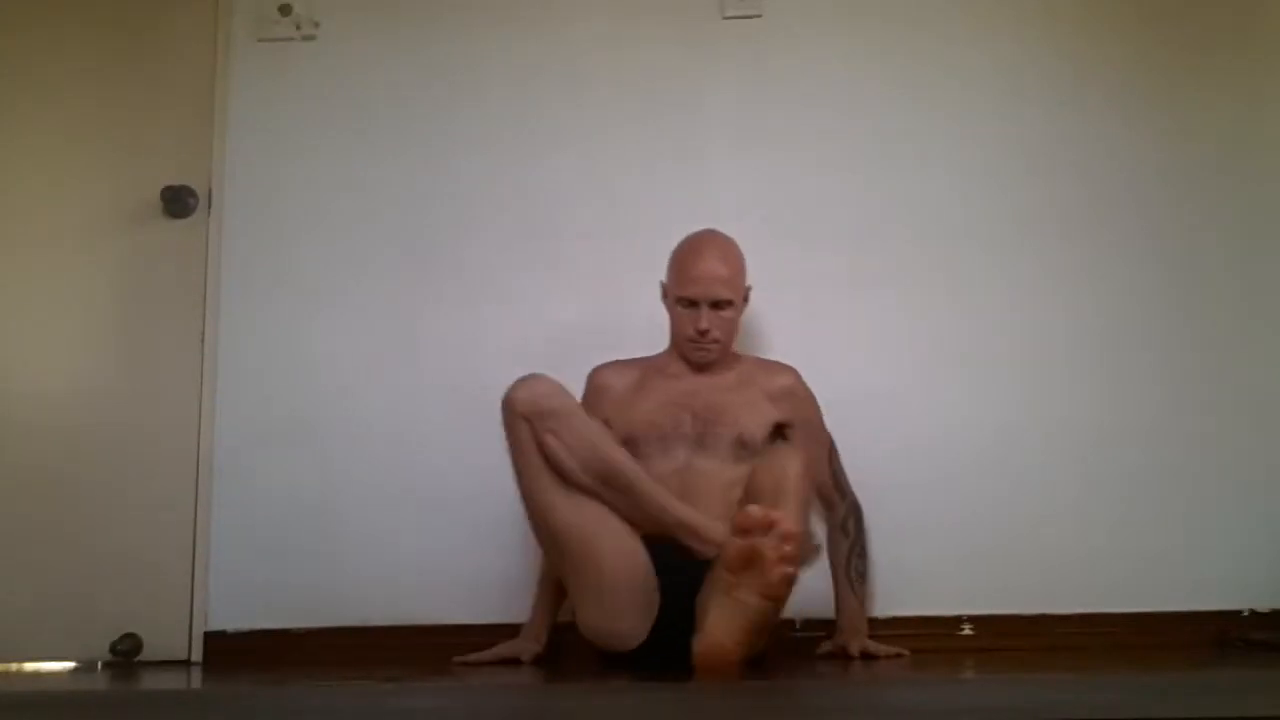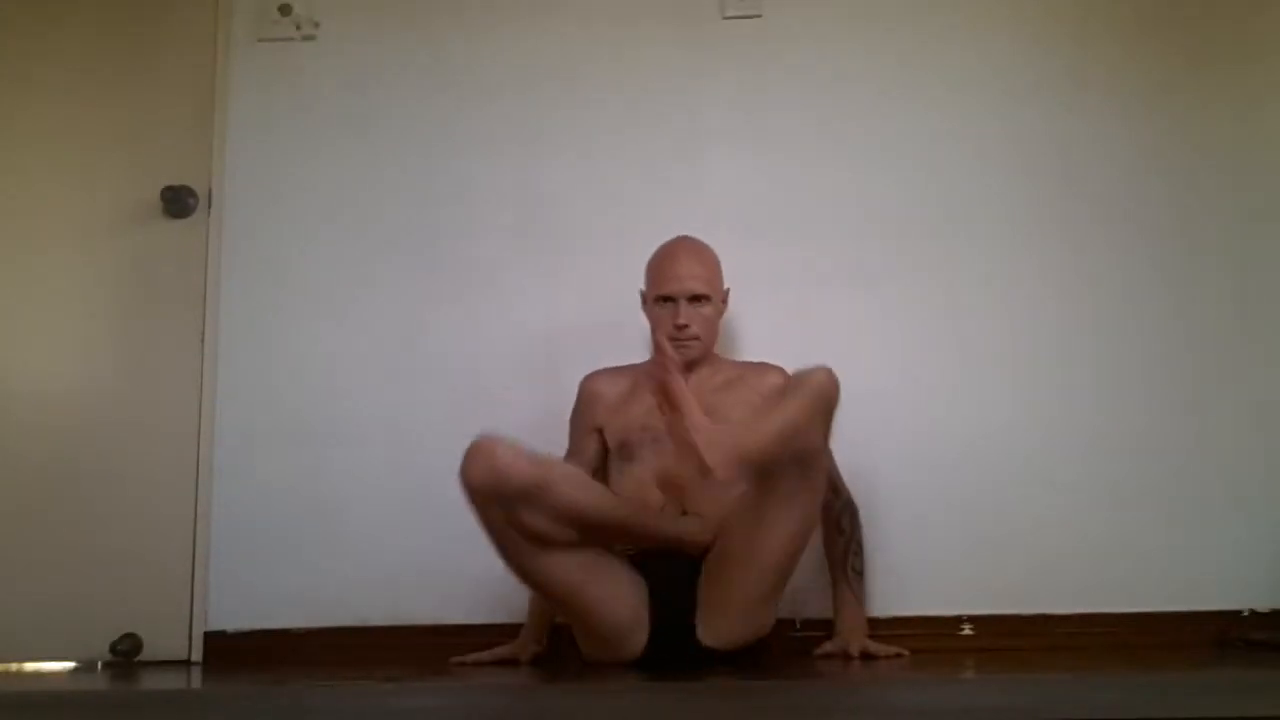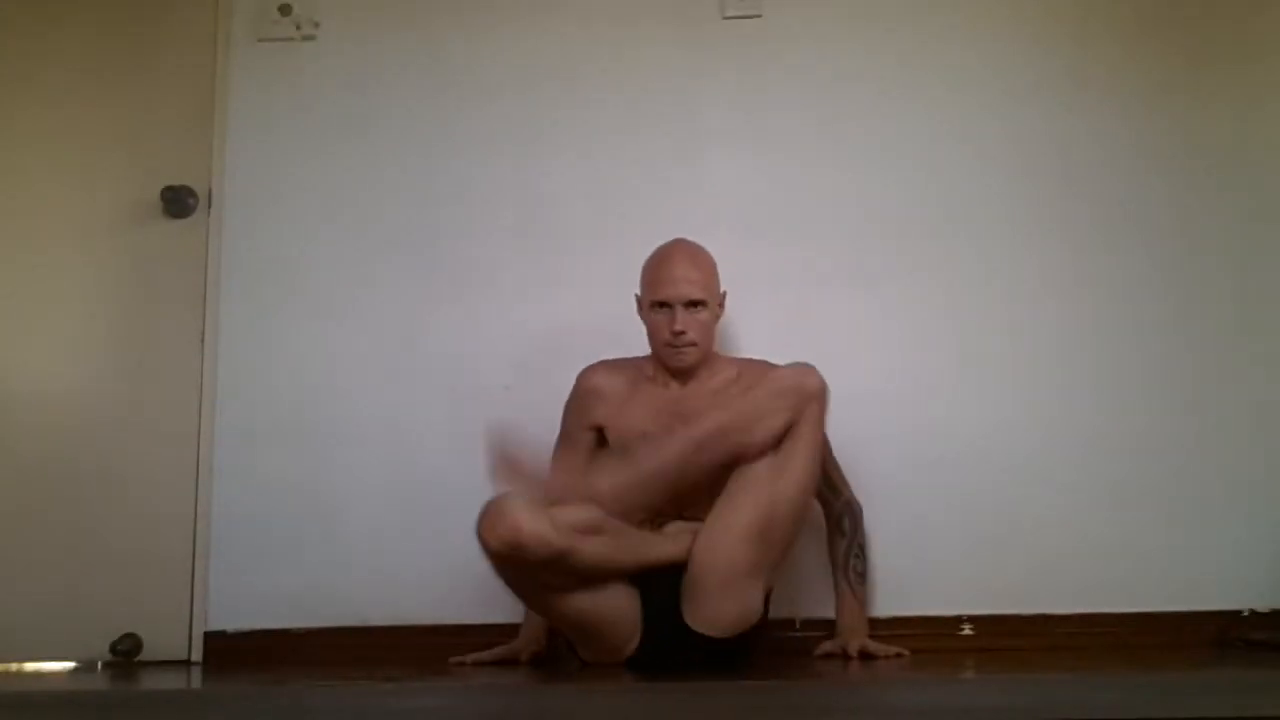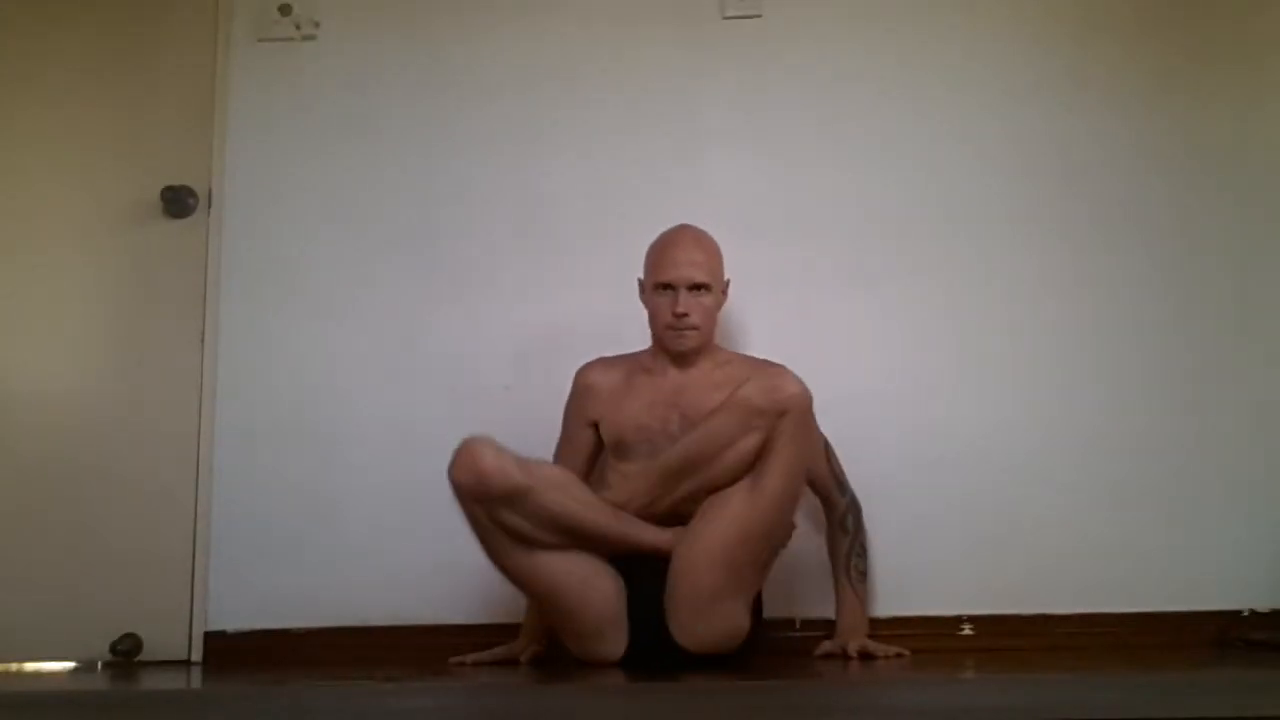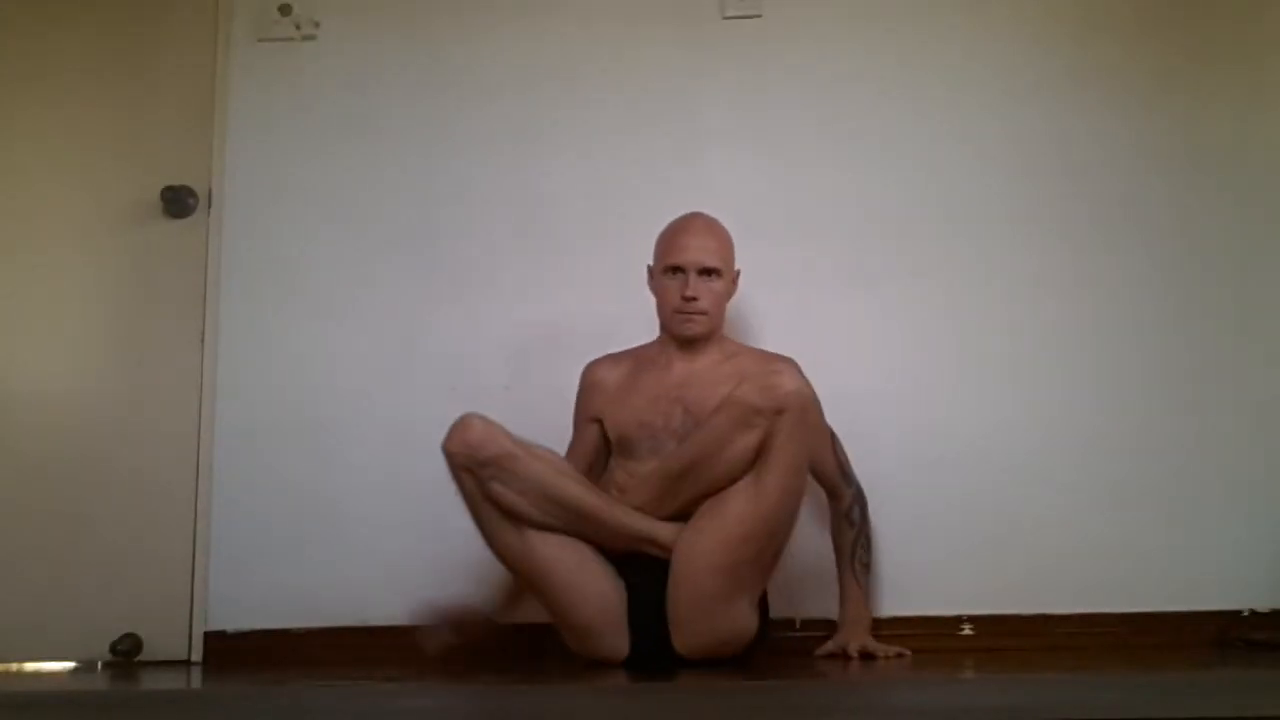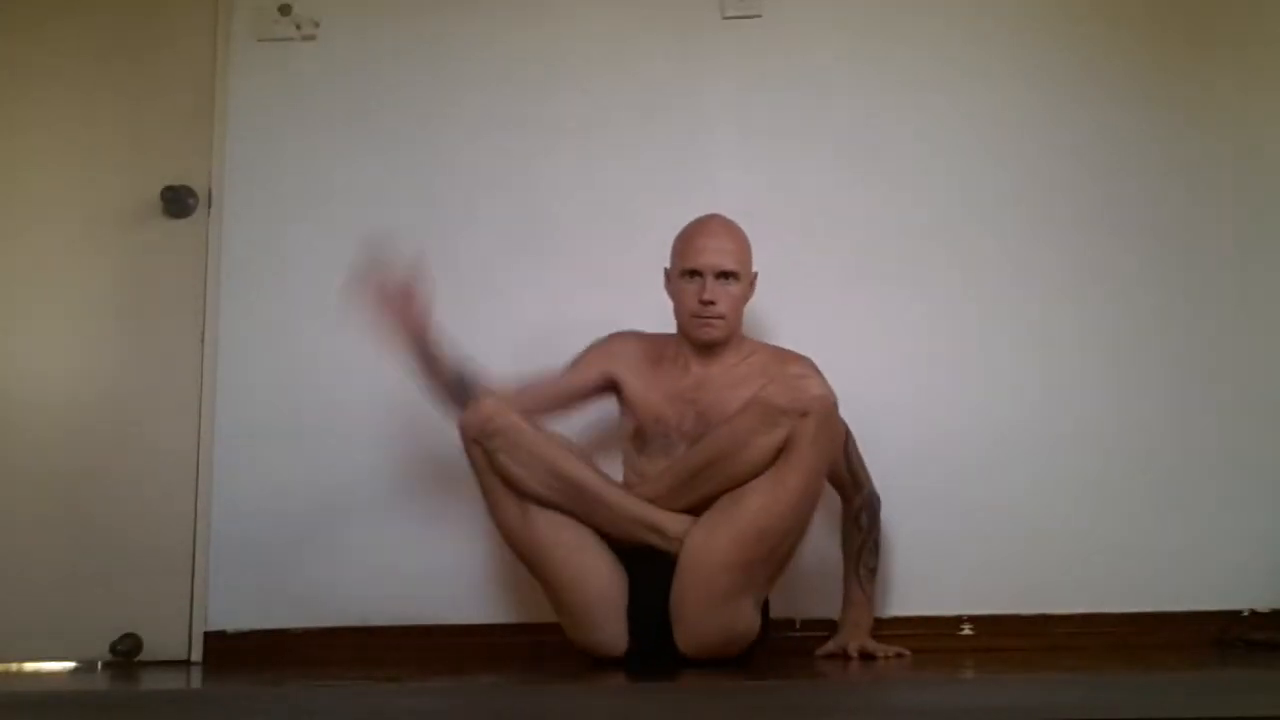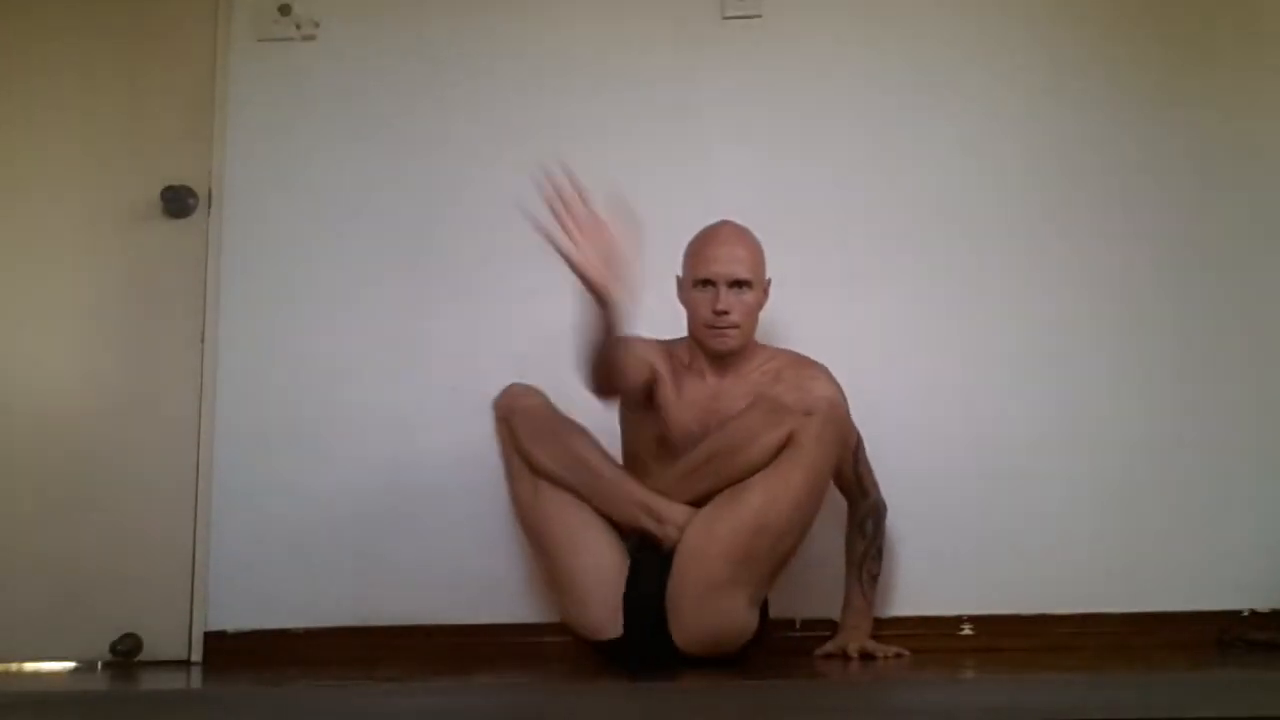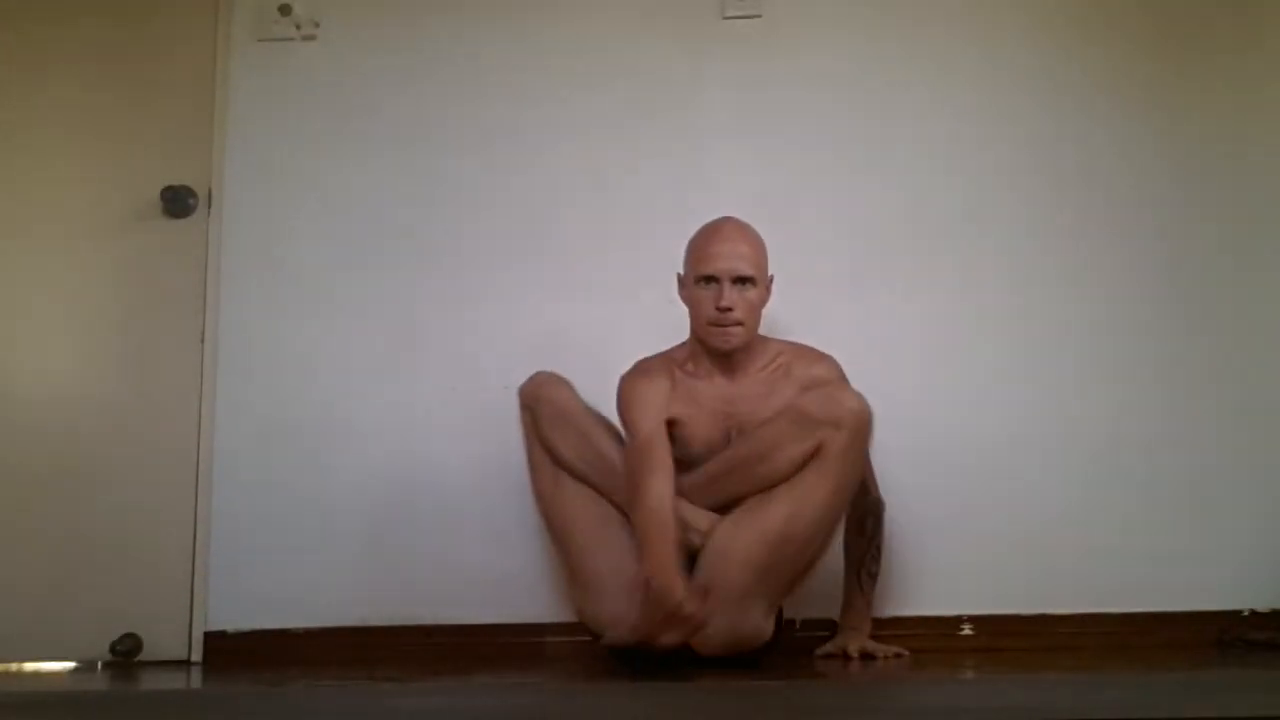
dt=0.2s
person 1, frame 1
left shoulder: (776, 388)
right shoulder: (613, 384)
left elbow: (841, 503)
right elbow: (573, 510)
left wrist: (853, 628)
right wrist: (536, 631)
left hip: (722, 604)
right hip: (625, 608)
left knee: (786, 470)
right knee: (532, 397)
person 1, frame 2
left shoulder: (765, 387)
right shoulder: (604, 392)
left elbow: (837, 501)
right elbow: (557, 516)
left wrist: (851, 627)
right wrist: (533, 634)
left hip: (724, 620)
right hip: (625, 619)
left knee: (819, 386)
right knee: (488, 464)
person 1, frame 3
left shoulder: (764, 388)
right shoulder: (600, 388)
left elbow: (838, 502)
right elbow: (553, 504)
left wrist: (851, 626)
right wrist: (532, 632)
left hip: (718, 616)
right hip: (619, 622)
left knee: (803, 384)
right knee: (505, 525)
person 1, frame 4
left shoulder: (764, 384)
right shoulder: (598, 383)
left elbow: (839, 499)
right elbow: (560, 499)
left wrist: (851, 627)
right wrist: (532, 632)
left hip: (708, 617)
right hip: (607, 623)
left knee: (780, 398)
right knee: (476, 463)
person 1, frame 5
left shoulder: (771, 379)
right shoulder: (606, 380)
left elbow: (845, 490)
right elbow: (572, 492)
left wrist: (856, 623)
left hip: (716, 615)
right hip: (611, 620)
left knee: (778, 394)
right knee: (469, 438)
person 1, frame 6
left shoulder: (788, 376)
right shoulder: (628, 358)
left elbow: (859, 494)
right elbow: (499, 404)
left wrist: (856, 623)
right wrist: (420, 335)
left hip: (713, 620)
right hip: (614, 616)
left knee: (810, 403)
right knee: (484, 420)
right ankle: (668, 528)
person 1, frame 7
left shoulder: (802, 381)
right shoulder: (651, 365)
left elbow: (867, 501)
right elbow: (609, 380)
left wrist: (856, 623)
right wrist: (605, 298)
left hip: (710, 614)
right hip: (614, 608)
left knee: (815, 404)
right knee: (518, 401)
right ankle: (662, 517)
person 1, frame 8
left shoulder: (812, 376)
right shoulder: (651, 384)
left elbow: (864, 501)
right elbow: (651, 501)
left wrist: (854, 625)
right wrist: (669, 596)
left hip: (728, 615)
right hip: (629, 606)
left knee: (845, 412)
right knee: (543, 392)
